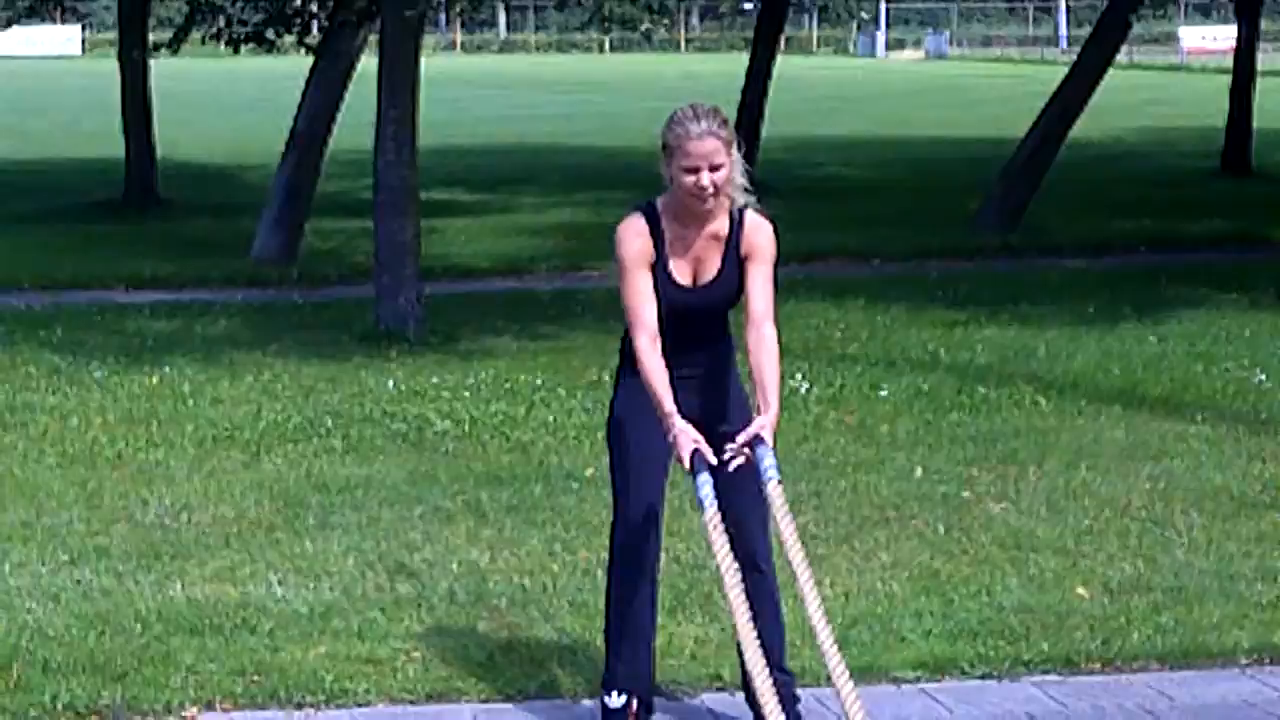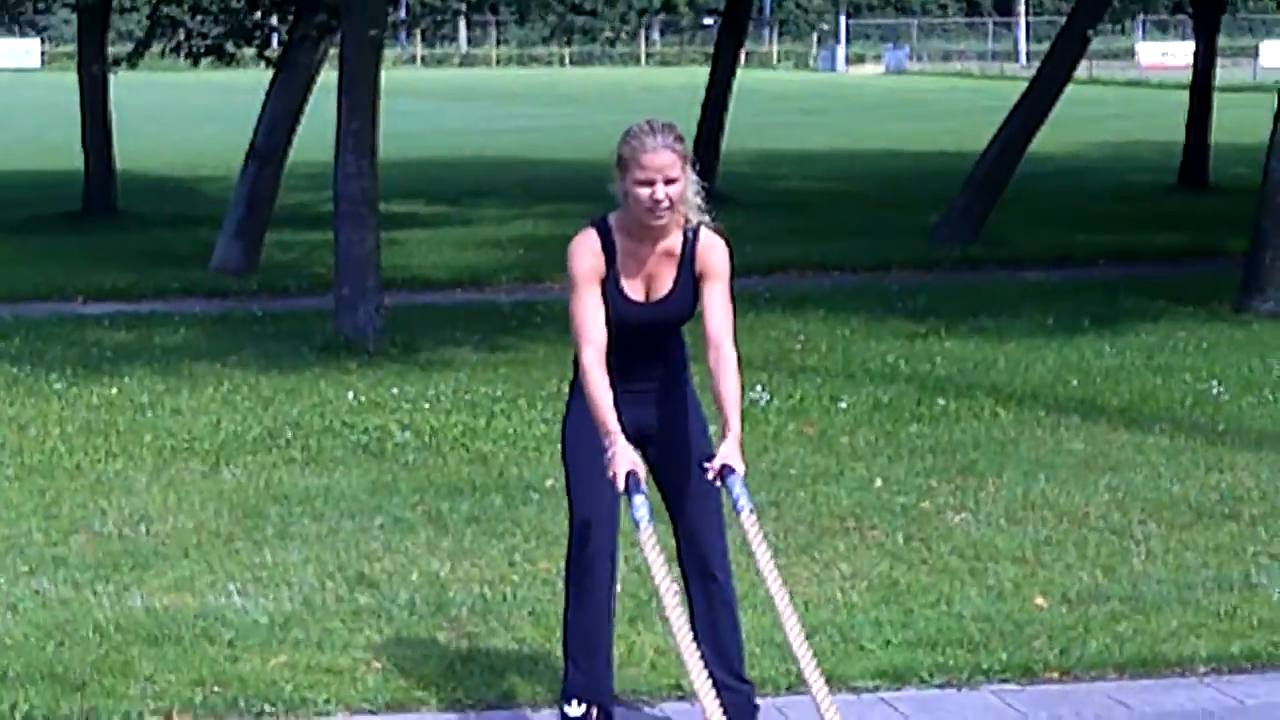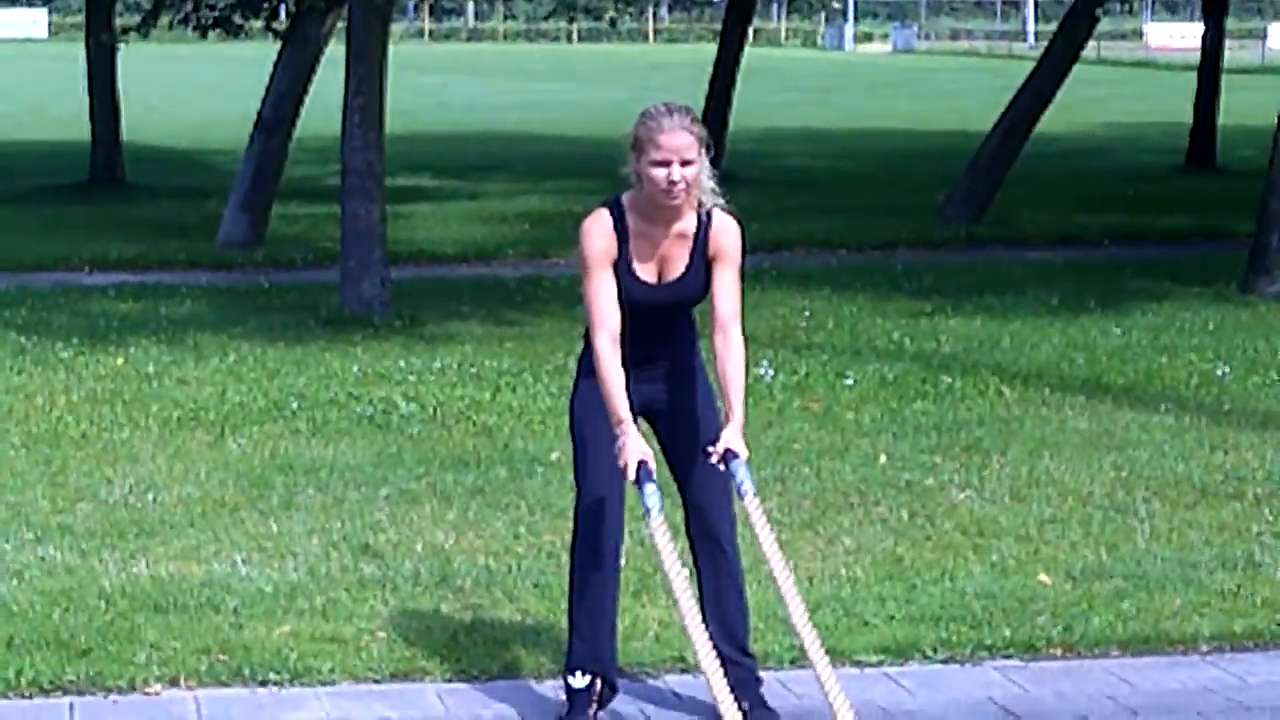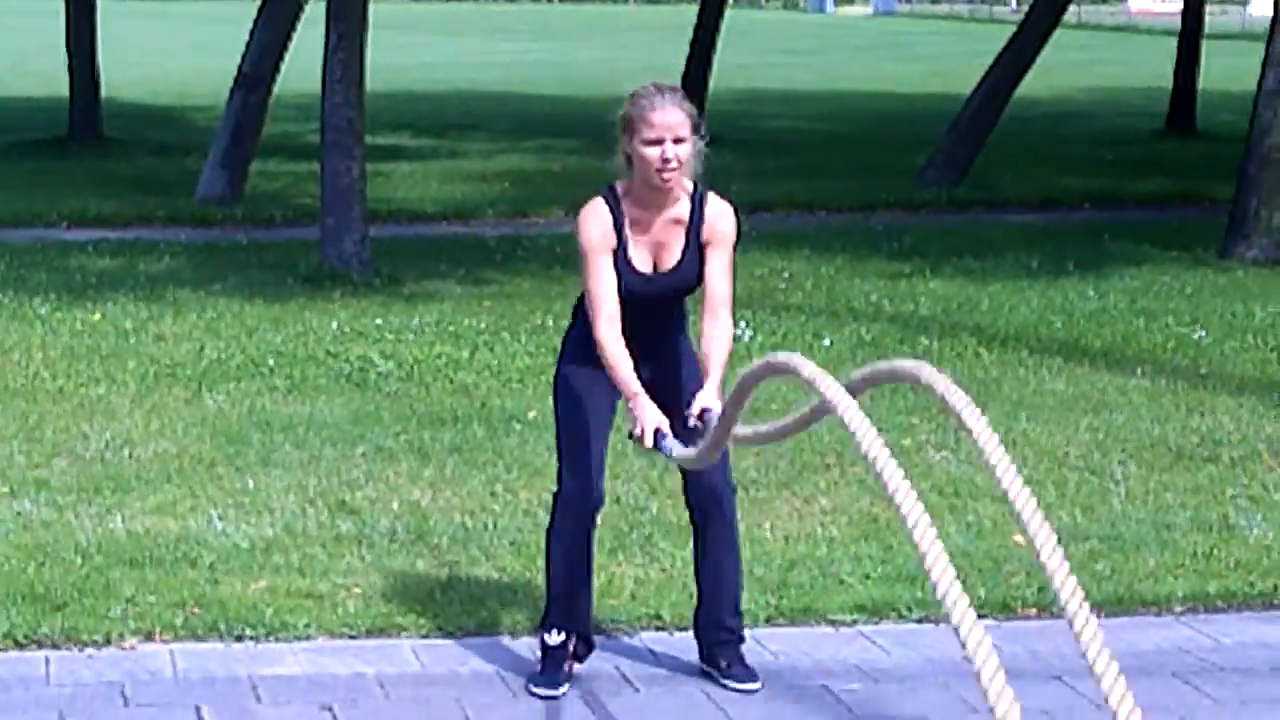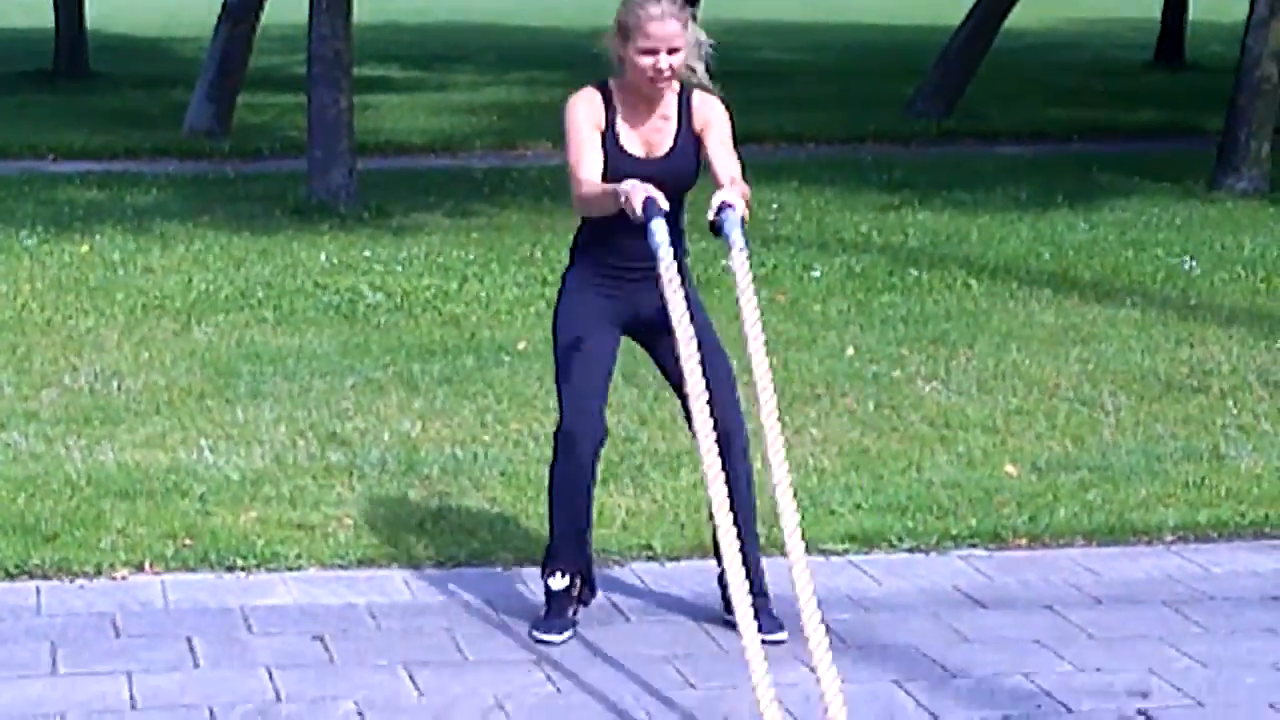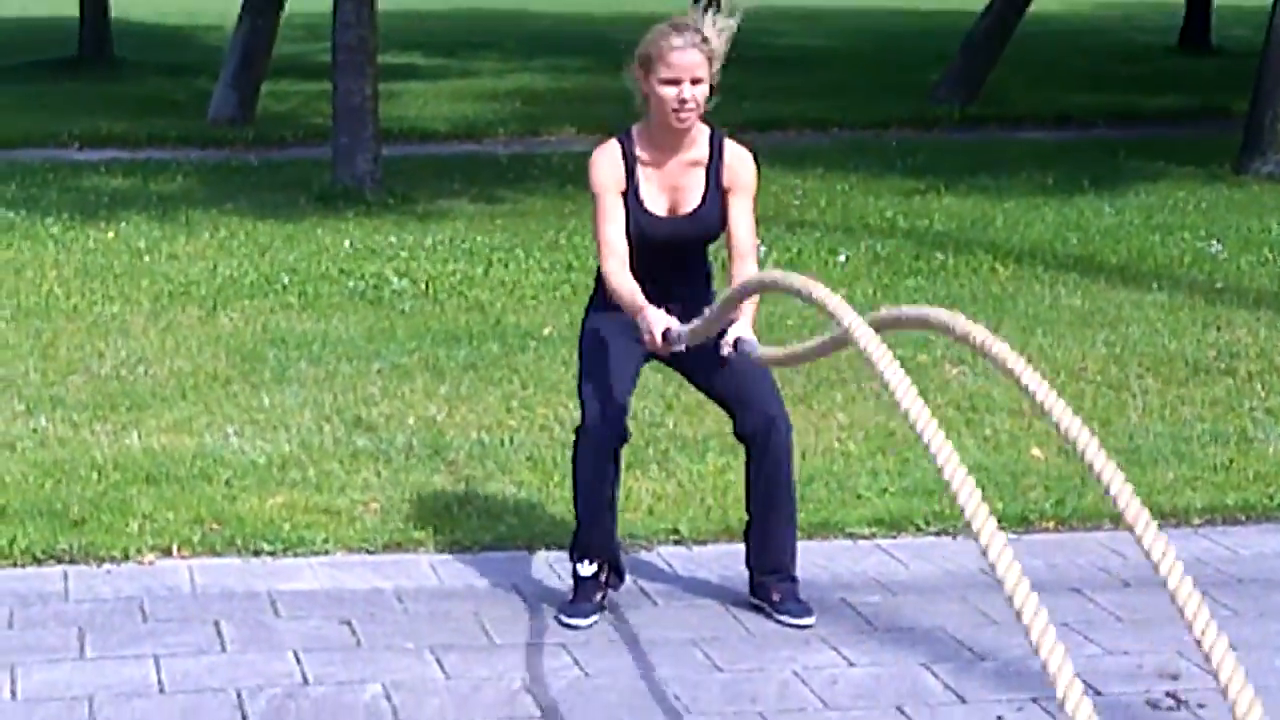
dt=0.7s
person 1, frame 1
left shoulder: (753, 230)
right shoulder: (638, 231)
left elbow: (762, 326)
right elbow: (645, 338)
left wrist: (767, 413)
right wrist: (675, 424)
left hip: (718, 387)
right hip: (646, 394)
left knee: (751, 539)
right knee: (635, 538)
person 1, frame 2
left shoulder: (707, 248)
right shoulder: (590, 248)
left elbow: (720, 344)
right elbow: (590, 354)
left wrist: (732, 434)
right wrist: (614, 441)
left hip: (671, 398)
right hip: (599, 407)
left knee: (707, 549)
right knee: (591, 550)
person 1, frame 3
left shoulder: (719, 229)
right shoulder: (603, 228)
left elbow: (728, 328)
right elbow: (603, 337)
left wrist: (735, 422)
right wrist: (623, 430)
left hip: (680, 374)
right hip: (608, 381)
left knee: (715, 521)
right knee: (598, 521)
person 1, frame 4
left shoulder: (713, 215)
right shoulder: (599, 216)
left elbow: (718, 316)
right elbow: (603, 324)
left wrist: (711, 390)
right wrist: (637, 401)
left hip: (670, 357)
right hip: (594, 364)
left knee: (715, 493)
right knee: (578, 493)
left ankle: (721, 644)
right ankle: (561, 642)
person 1, frame 5
left shoulder: (704, 110)
right shoulder: (588, 107)
left elbow: (736, 188)
right elbow: (584, 196)
left wrist: (729, 195)
right wrist: (622, 191)
left hip: (668, 291)
right hip: (593, 293)
left knee: (728, 426)
right knee: (579, 431)
left ankle: (746, 591)
right ankle: (565, 587)
person 1, frame 6
left shoulder: (732, 161)
right shoulder: (610, 160)
left elbow: (745, 265)
right elbow: (614, 267)
left wrist: (742, 321)
right wrist: (645, 315)
left hip: (698, 310)
right hip: (620, 316)
left knee: (768, 422)
right knee: (600, 428)
left ankle: (773, 576)
right ankle: (593, 573)
